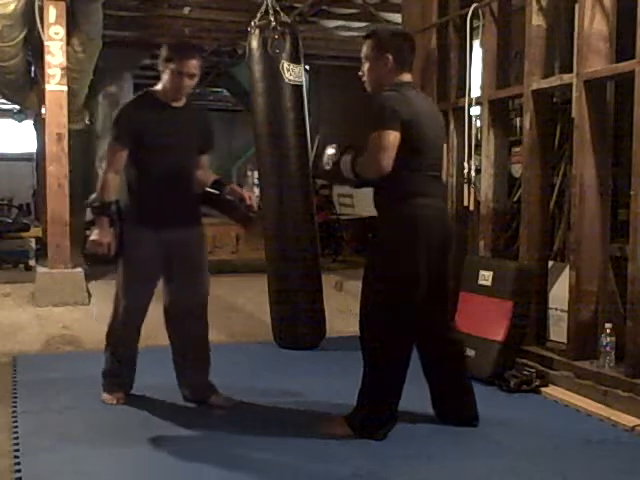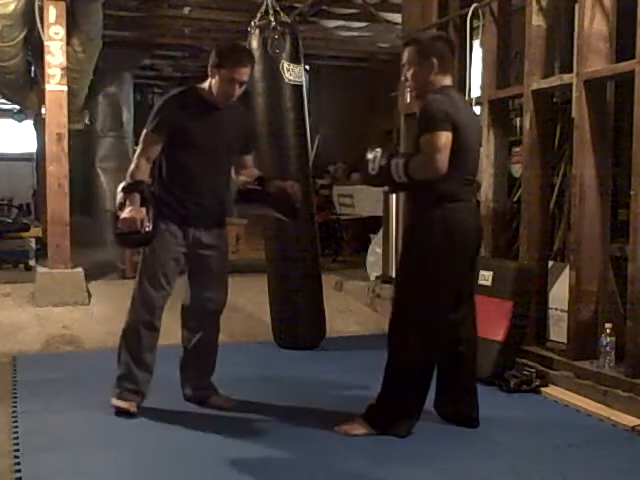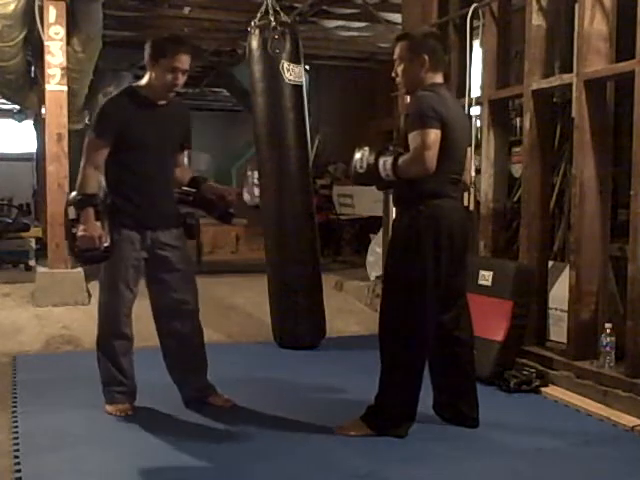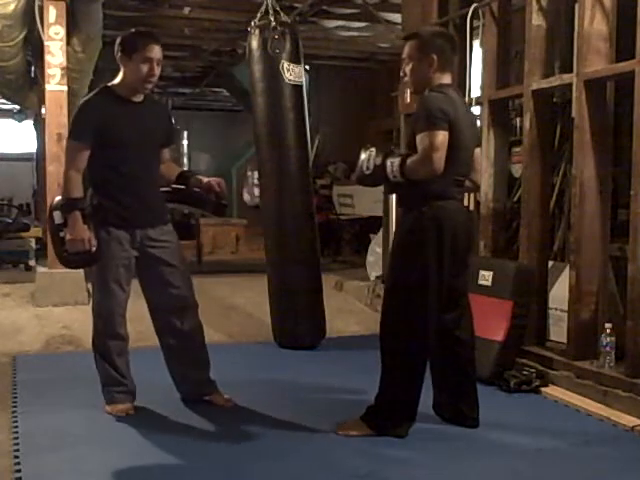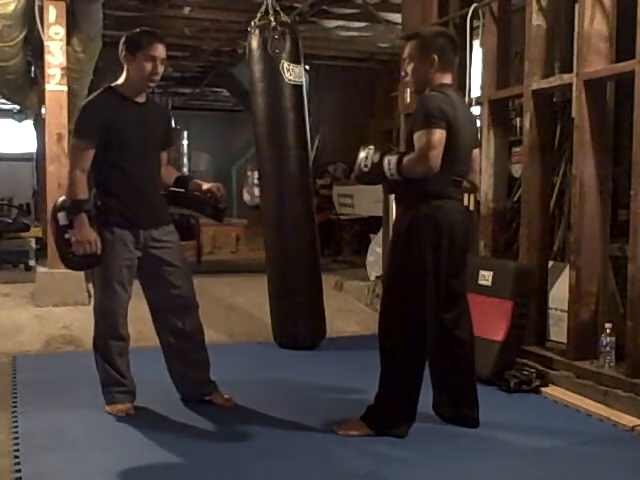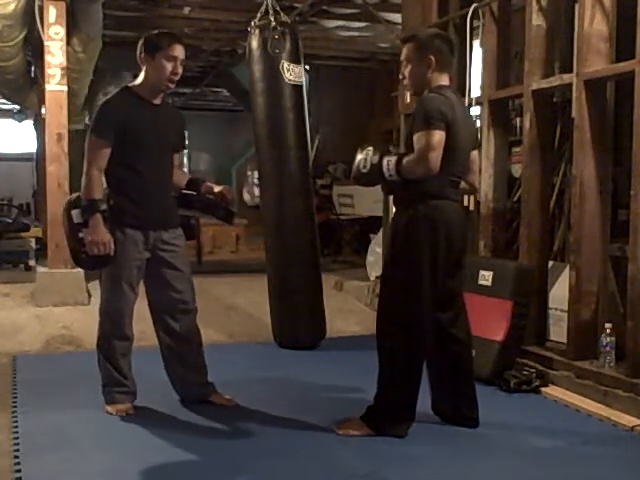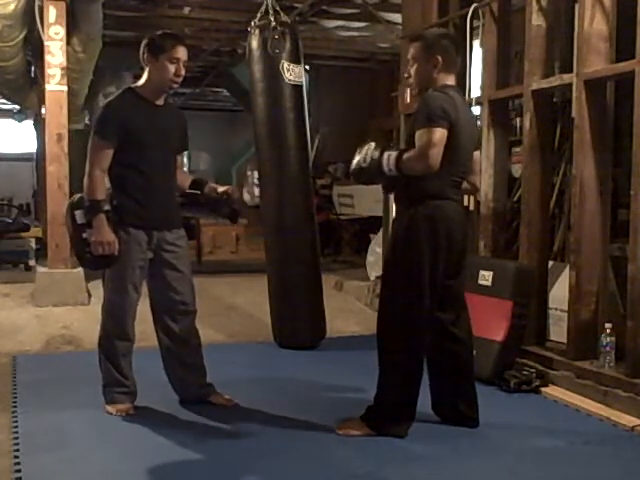
dt=0.7s
person 1, frame 1
left shoulder: (389, 102)
right shoulder: (427, 105)
left elbow: (381, 163)
left wrist: (343, 165)
right wrist: (359, 167)
left hip: (406, 219)
right hip: (434, 215)
left knee: (385, 321)
right knee: (435, 318)
left ankle: (370, 419)
right ankle: (458, 405)
person 1, frame 2
left shoulder: (435, 106)
right shoulder: (465, 109)
left elbow: (435, 164)
left wrist: (391, 168)
right wrist: (403, 170)
left hip: (438, 220)
right hip: (464, 218)
left knee: (415, 320)
right knee: (456, 316)
left ankle: (390, 415)
right ankle: (460, 406)
person 1, frame 3
left shoulder: (424, 102)
right shoulder: (455, 107)
left elbow: (423, 160)
left wrist: (378, 167)
left hip: (425, 218)
right hip: (452, 215)
left knee: (404, 318)
right knee: (449, 314)
left ankle: (388, 416)
right ankle: (460, 406)
person 1, frame 4
left shoulder: (432, 103)
right shoulder: (462, 108)
left elbow: (431, 162)
left wrist: (384, 168)
left hip: (429, 219)
right hip: (455, 216)
left knee: (406, 318)
right knee: (451, 315)
left ankle: (389, 416)
right ankle: (459, 406)
person 1, frame 5
left shoulder: (431, 102)
right shoulder: (463, 109)
left elbow: (426, 160)
left wrist: (382, 165)
left hip: (427, 218)
right hip: (454, 215)
left knee: (405, 318)
right knee: (450, 314)
left ankle: (389, 416)
right ankle: (460, 406)
person 1, frame 6
left shoulder: (431, 104)
right shoulder: (461, 110)
left elbow: (426, 161)
left wrist: (382, 167)
left hip: (424, 218)
right hip: (451, 216)
left knee: (402, 318)
right knee: (447, 313)
left ankle: (388, 416)
right ankle: (459, 406)
person 1, frame 7
left shoulder: (435, 102)
right shoulder: (465, 110)
left elbow: (427, 158)
left wrist: (381, 163)
left hip: (425, 218)
right hip: (451, 216)
left knee: (402, 317)
right knee: (447, 314)
left ankle: (387, 416)
right ankle: (459, 407)
person 2, frame 1
left shoulder: (198, 119)
right shoulder: (134, 112)
right elbow: (113, 171)
left wrist: (226, 188)
right wrist: (102, 222)
left hip: (186, 226)
right hip: (141, 227)
left knee: (191, 307)
right knee: (129, 306)
left ankle: (197, 385)
right ankle: (116, 382)
person 2, frame 2
left shoulder: (241, 120)
right shoulder: (176, 106)
left elbow: (244, 170)
right elbow: (144, 158)
left wrist: (271, 184)
right wrist: (134, 201)
left hip: (212, 226)
right hip: (169, 222)
left knee: (208, 306)
right knee: (148, 303)
left ankle: (199, 385)
right ankle: (130, 388)
person 2, frame 3
left shoulder: (180, 116)
right shoulder: (118, 108)
right elbow: (92, 166)
left wrist: (203, 185)
right wrist: (89, 218)
left hip: (168, 227)
right hip: (124, 227)
left knee: (182, 308)
right knee: (116, 311)
left ankle: (196, 387)
right ankle: (119, 392)
person 2, frame 4
left shoulder: (159, 112)
right shoulder: (95, 109)
right elbow: (74, 169)
left wrist: (193, 180)
right wrist: (75, 220)
left hip: (157, 225)
right hip: (111, 227)
left knee: (180, 305)
right knee: (110, 312)
left ankle: (198, 385)
right ankle: (118, 393)
person 2, frame 5
left shoulder: (159, 114)
right shoulder: (99, 108)
right elbow: (79, 170)
left wrist: (193, 184)
right wrist: (81, 221)
left hip: (158, 226)
right hip: (114, 228)
left knee: (181, 306)
right knee: (111, 313)
left ankle: (198, 385)
right ankle: (118, 392)
person 2, frame 6
left shoulder: (173, 117)
right shoulder: (116, 108)
right elbow: (94, 170)
left wrist: (202, 186)
right wrist: (95, 220)
left hip: (167, 228)
right hip: (125, 228)
left knee: (181, 309)
right knee: (117, 312)
left ankle: (196, 387)
right ankle: (118, 392)
person 2, frame 7
left shoulder: (176, 117)
right shoulder: (118, 109)
right elbow: (97, 171)
left wrist: (204, 187)
right wrist: (99, 221)
left hip: (170, 228)
right hip: (128, 229)
left knee: (180, 310)
right knee: (119, 313)
left ankle: (195, 387)
right ankle: (118, 393)
